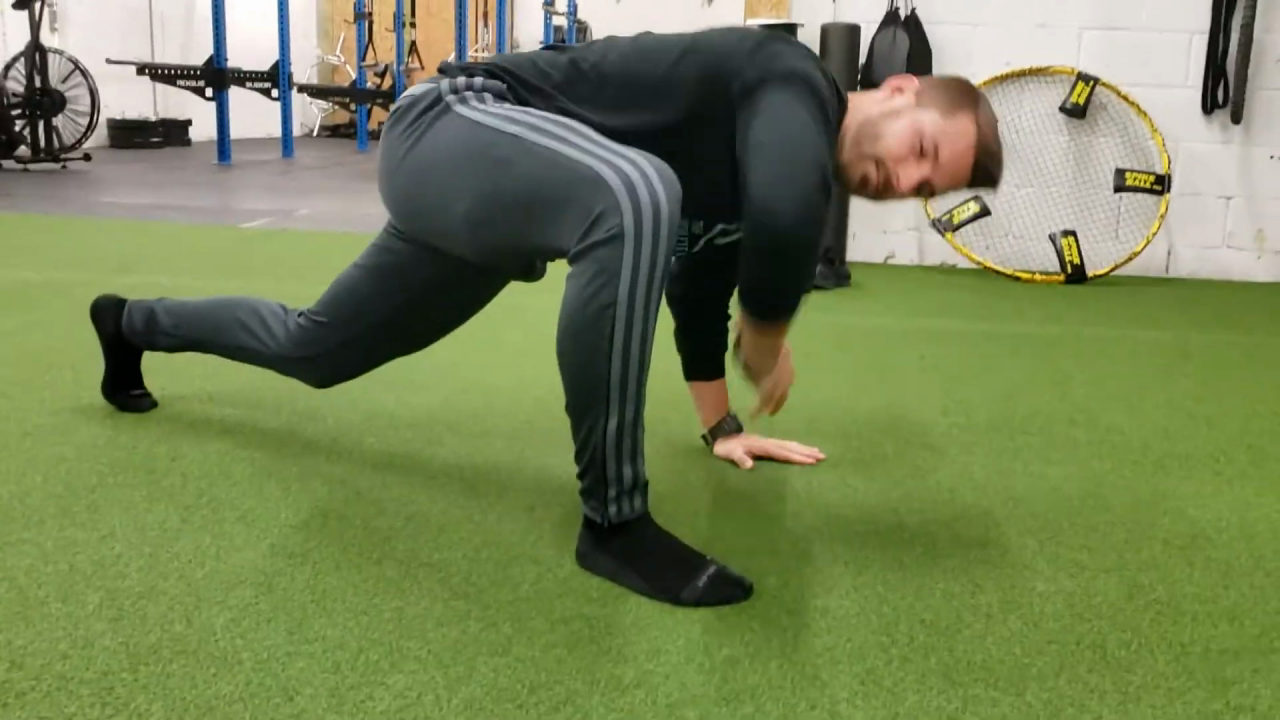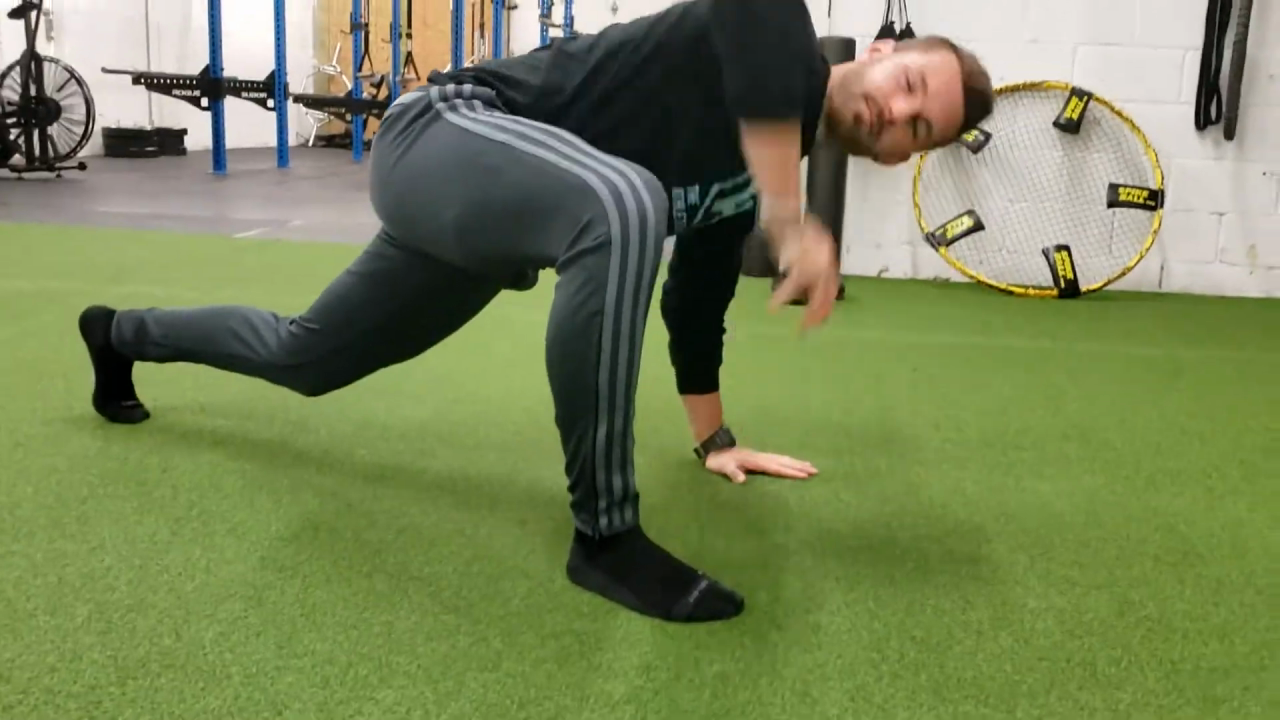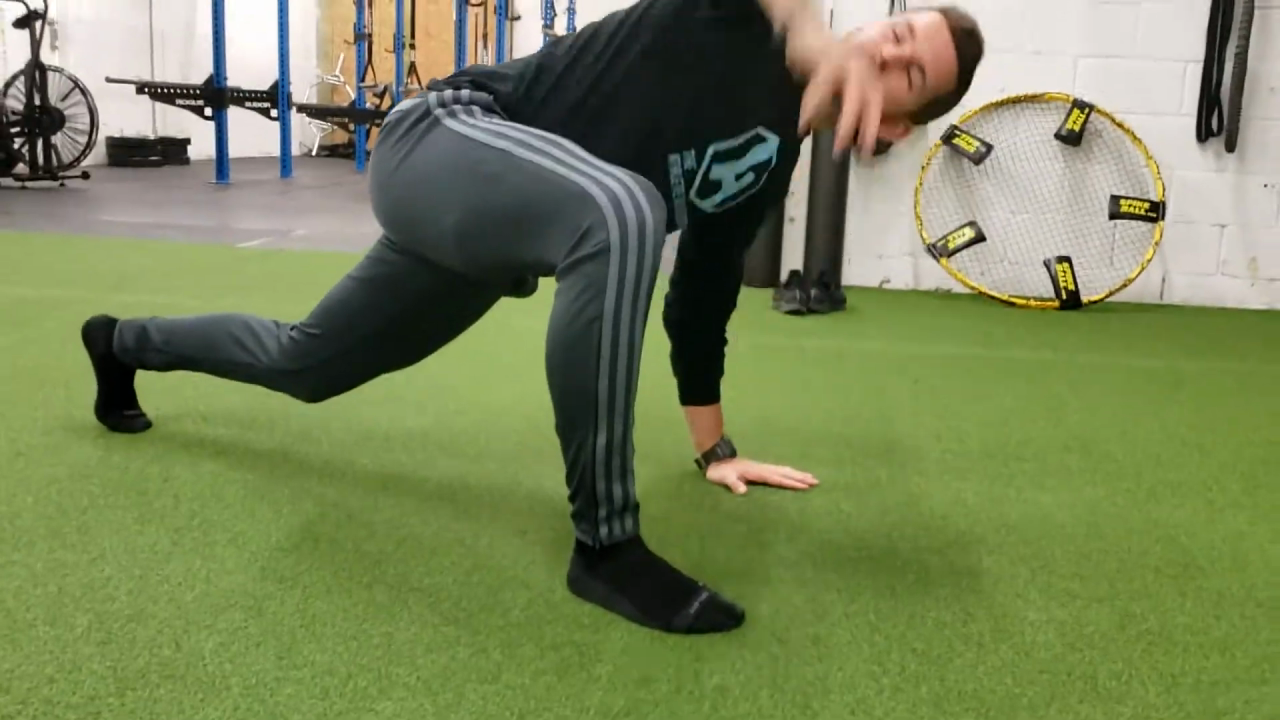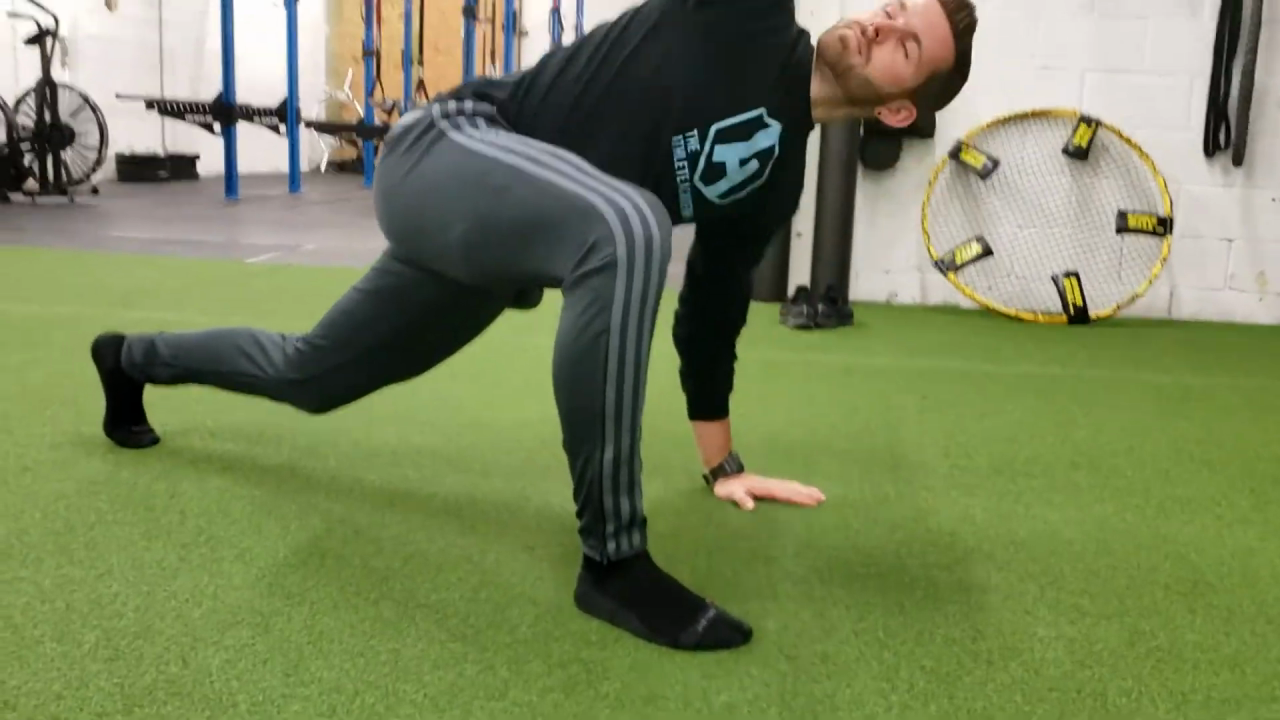
dt=0.1s
person 1, frame 1
left shoulder: (785, 150)
right shoulder: (794, 85)
left elbow: (700, 267)
right elbow: (782, 218)
left wrist: (719, 422)
right wrist: (766, 354)
left hip: (466, 177)
right hip: (449, 127)
left knee: (312, 348)
right knee: (638, 196)
left ankle: (133, 325)
right ankle: (614, 519)
person 1, frame 2
left shoulder: (759, 159)
left elbow: (696, 286)
left wrist: (713, 437)
right wrist: (794, 224)
left hip: (475, 204)
right hip: (441, 131)
left knee: (304, 357)
right knee: (623, 204)
left ankle: (123, 333)
right ankle: (604, 533)
person 1, frame 3
left shoulder: (766, 156)
left elbow: (700, 297)
left wrist: (714, 448)
left hip: (473, 211)
right hip: (441, 137)
left knee: (303, 362)
right knee: (620, 210)
left ankle: (126, 342)
right ankle: (605, 543)
person 1, frame 4
left shoulder: (774, 177)
left elbow: (710, 306)
left wrist: (723, 463)
left hip: (479, 226)
right hip: (446, 151)
left knee: (309, 375)
right knee: (625, 224)
left ankle: (134, 361)
right ankle: (613, 559)
